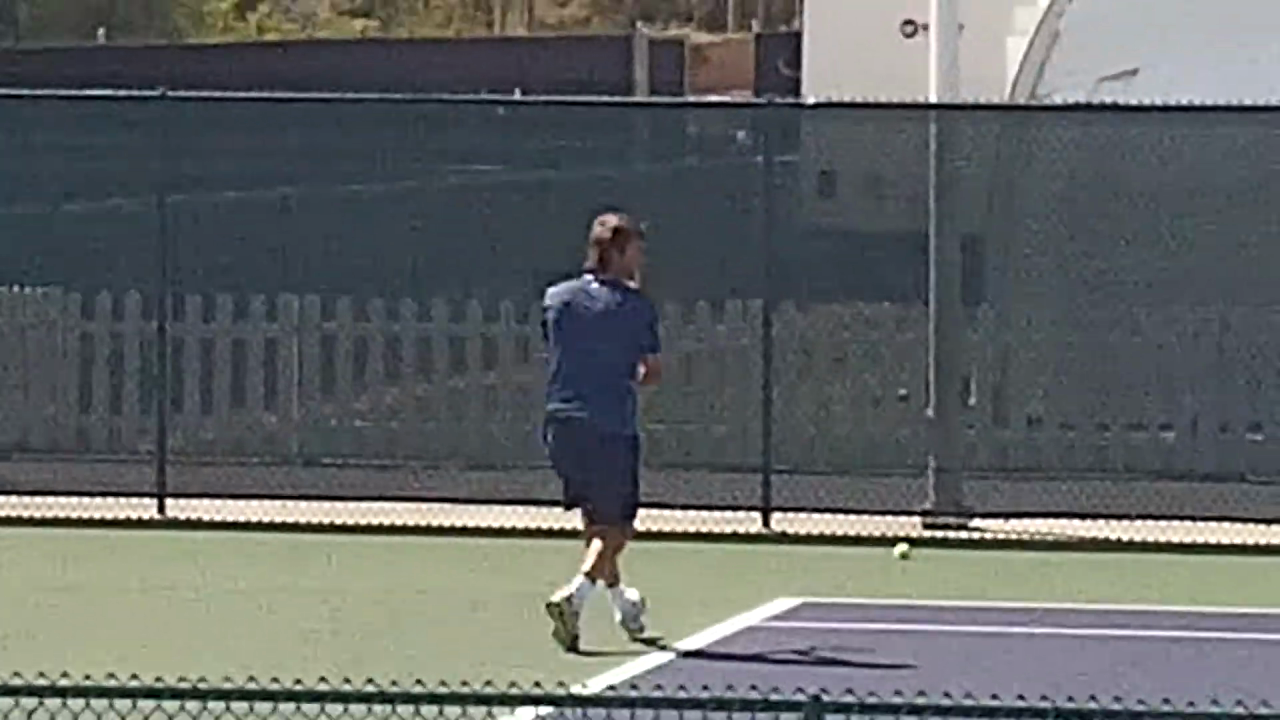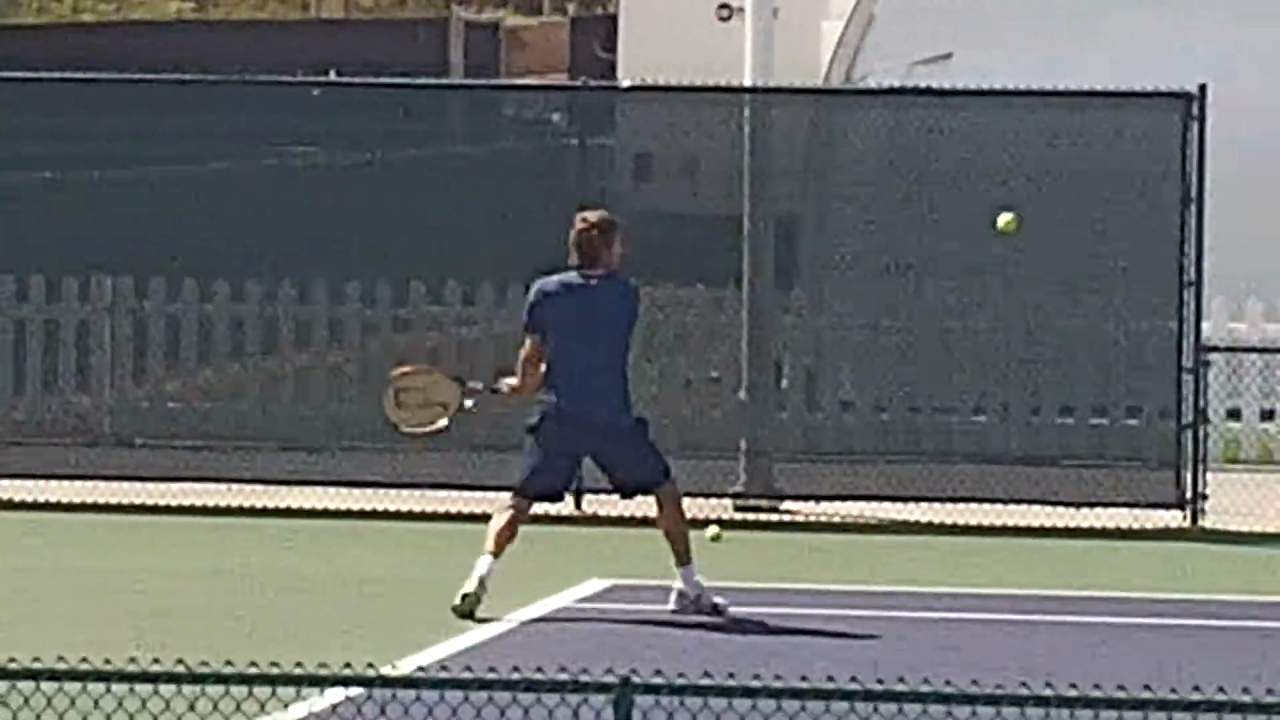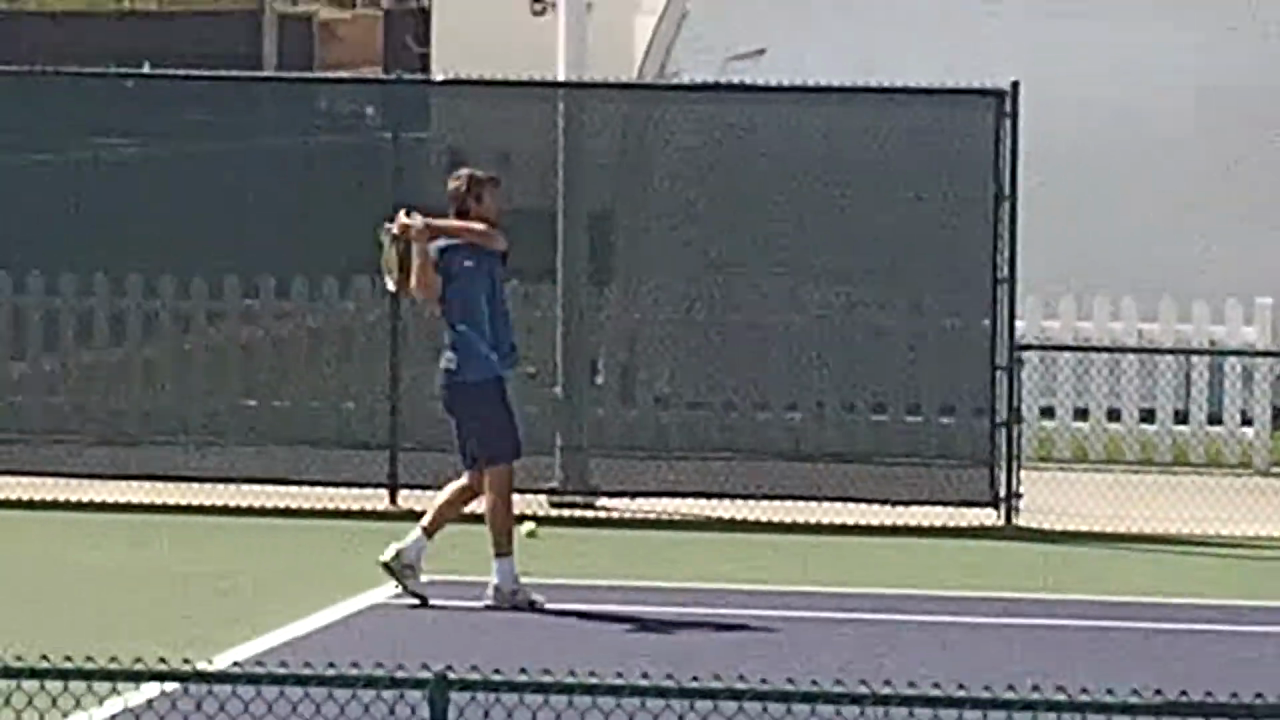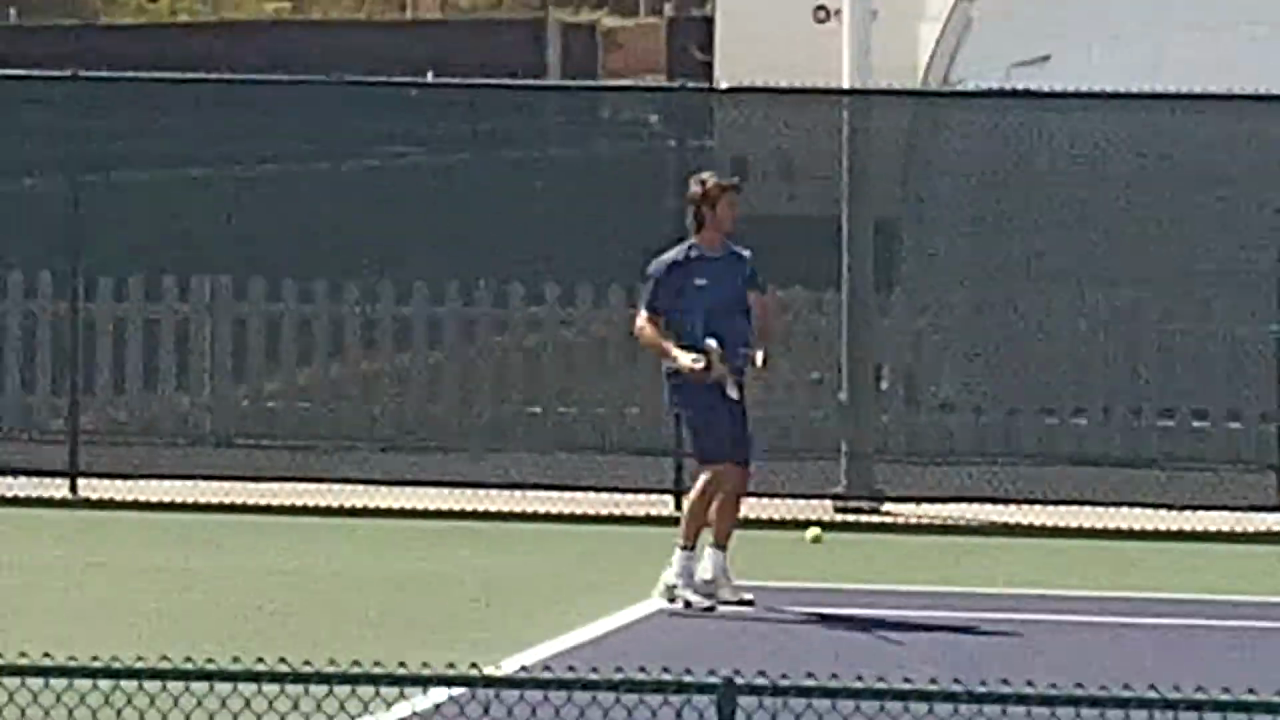
dt=0.5s
person 1, frame 1
left shoulder: (556, 297)
right shoulder: (637, 303)
right elbow: (654, 371)
left hip: (562, 423)
right hip: (611, 430)
left knee: (592, 515)
right knee: (617, 528)
left ankle: (620, 601)
right ankle: (573, 596)
person 1, frame 2
left shoulder: (545, 291)
right shoulder: (627, 295)
left elbow: (531, 359)
left wrist: (521, 384)
left hip: (557, 417)
right hip: (612, 419)
left knee: (520, 503)
right knee: (665, 492)
left ankle: (478, 579)
right ankle: (689, 589)
person 1, frame 3
left shoulder: (491, 246)
right shoulder: (439, 252)
left elbow: (489, 237)
right elbow: (425, 292)
left wrist: (429, 224)
right wrist: (419, 241)
left hip: (486, 375)
right hip: (470, 376)
left knee: (477, 478)
right knee: (499, 474)
left ankle: (408, 551)
right ankle: (504, 583)
person 1, frame 4
left shoulder: (742, 262)
right shoulder: (671, 266)
left elbow: (760, 314)
right elbow: (643, 325)
left wrist: (758, 348)
right wrist: (676, 354)
left hip: (729, 381)
right hip: (693, 382)
left knee: (737, 477)
right knee: (718, 472)
left ankle: (713, 574)
right ankle: (679, 573)
